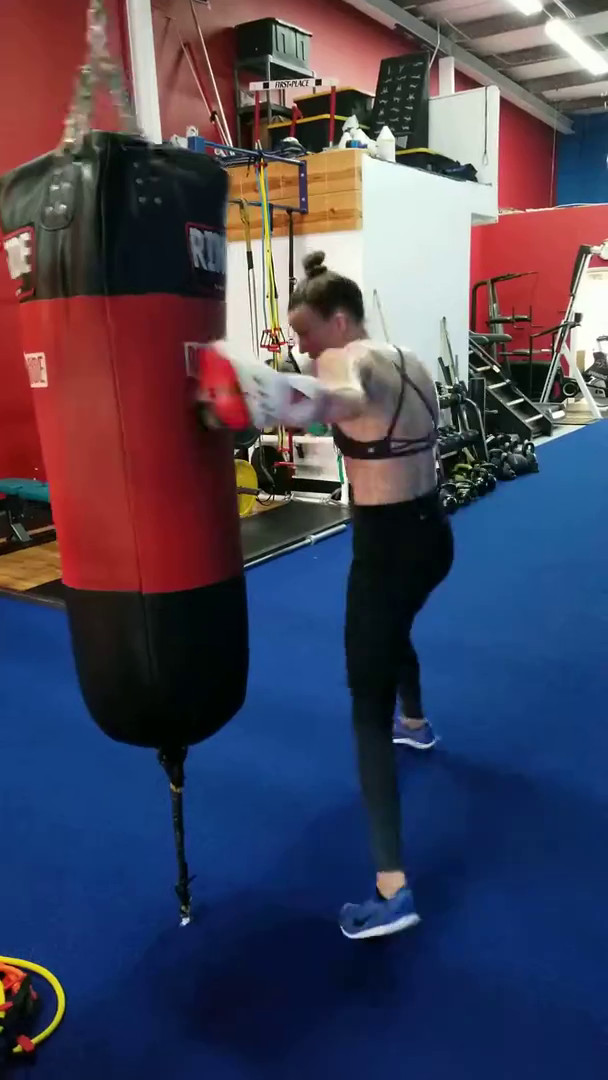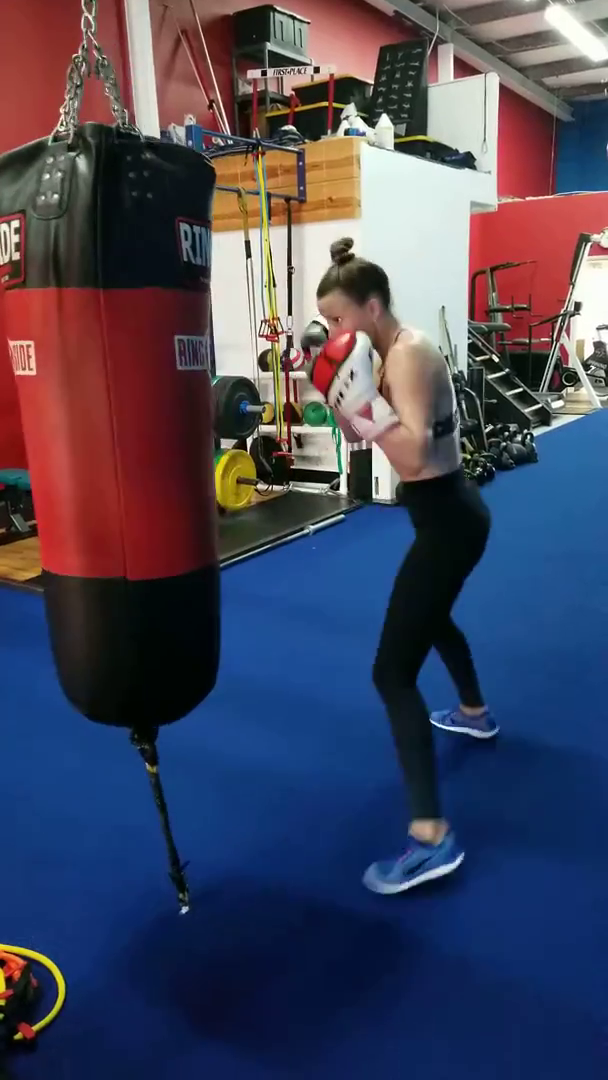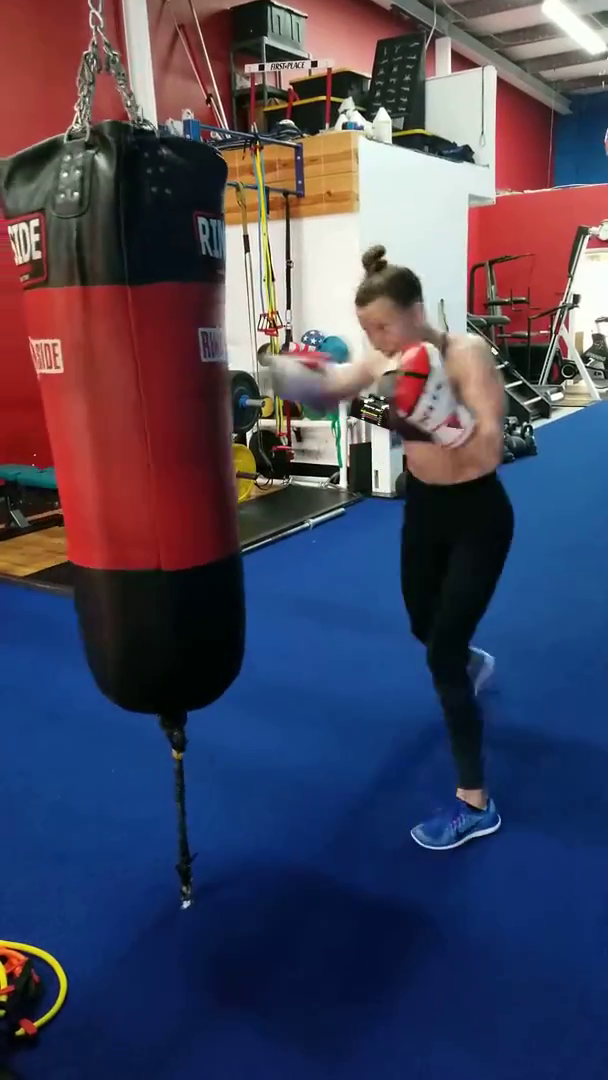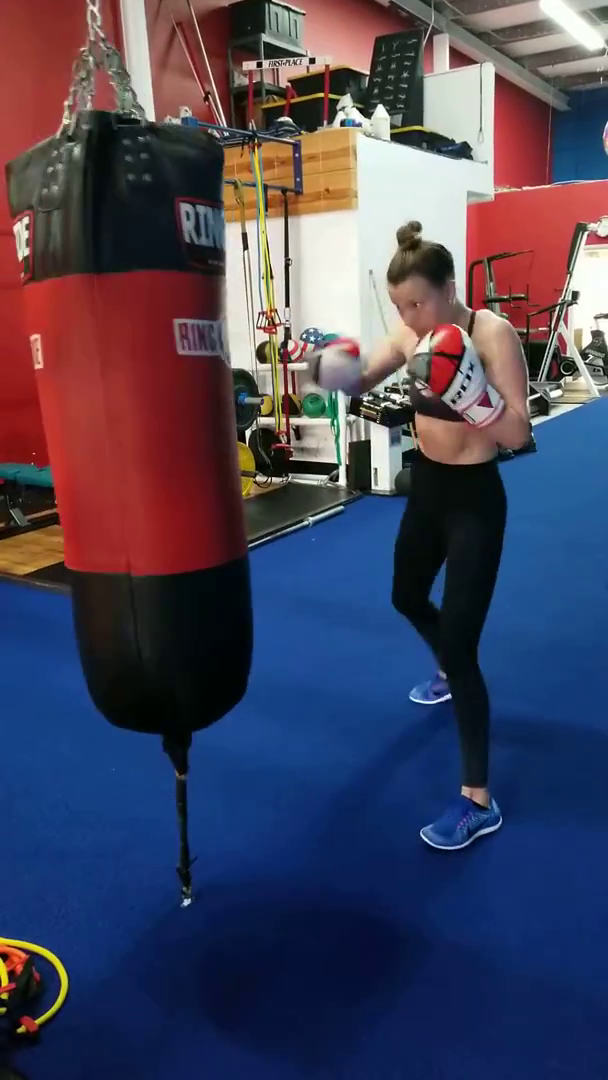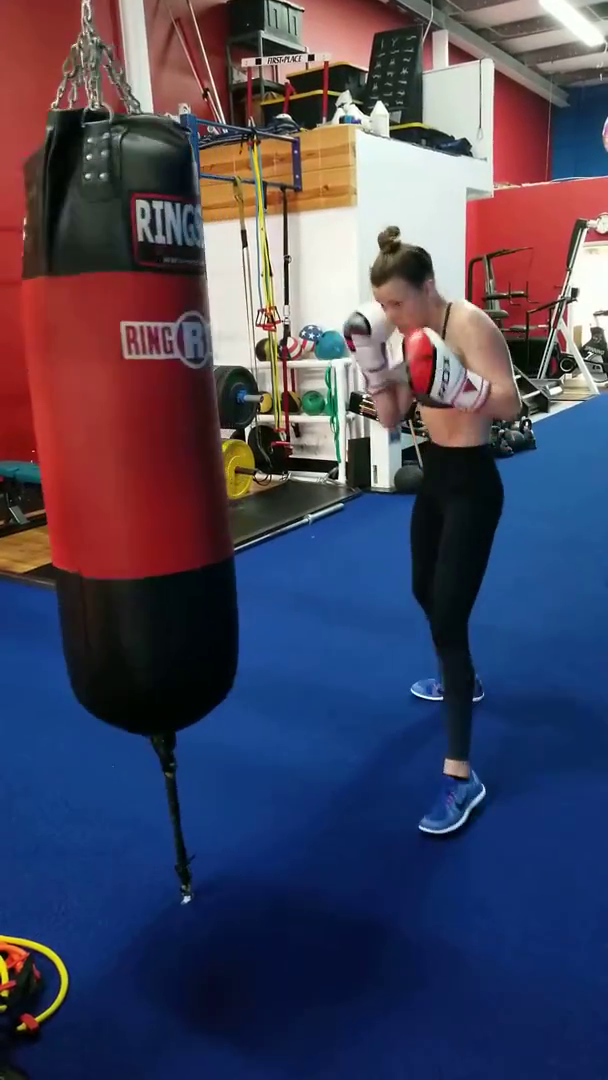
dt=0.3s
person 1, frame 1
left shoulder: (357, 358)
right shoulder: (409, 361)
left elbow: (345, 393)
left wrist: (273, 386)
left hip: (388, 547)
right hip: (431, 535)
left knee: (368, 715)
right knee: (385, 632)
left ankle: (390, 889)
right ankle: (415, 718)
person 1, frame 2
left shoulder: (407, 352)
right shoulder: (393, 350)
left elbow: (412, 455)
right elbow: (374, 432)
left wrist: (355, 394)
right wrist: (345, 382)
left hip: (446, 523)
right hip: (456, 511)
left knee: (392, 673)
right knee: (431, 615)
left ankle: (431, 837)
right ankle: (475, 712)
person 1, frame 3
left shoulder: (466, 354)
right shoulder: (387, 353)
left elbow: (491, 453)
right elbow: (335, 385)
left hip: (481, 515)
right hip: (425, 509)
left knee: (441, 659)
right knee: (425, 624)
left ankle: (474, 801)
right ankle: (472, 663)
person 1, frame 4
left shoulder: (494, 333)
right shoulder: (411, 335)
left elbow: (516, 435)
right elbow: (359, 379)
left wrist: (467, 383)
right wrist: (337, 370)
left hip: (476, 500)
right hip: (425, 488)
left knee: (458, 647)
right knee: (407, 598)
left ankle: (478, 800)
right ankle: (449, 672)
person 1, frame 5
left shoulder: (469, 322)
right shoulder: (414, 337)
left elbow: (509, 407)
right elbow: (390, 416)
left wrist: (448, 374)
right wrist: (370, 355)
left hip: (471, 482)
right hip: (434, 474)
left knee: (446, 616)
right knee: (425, 590)
left ankle: (460, 775)
right ankle: (463, 679)
